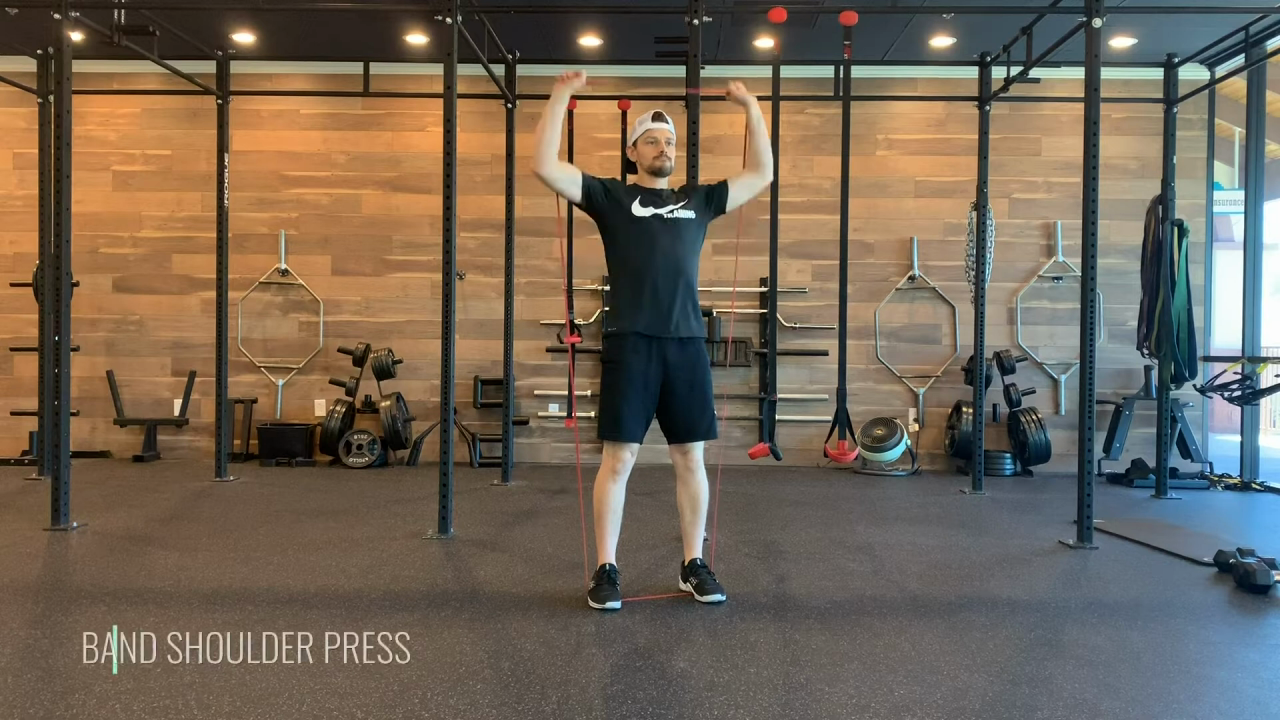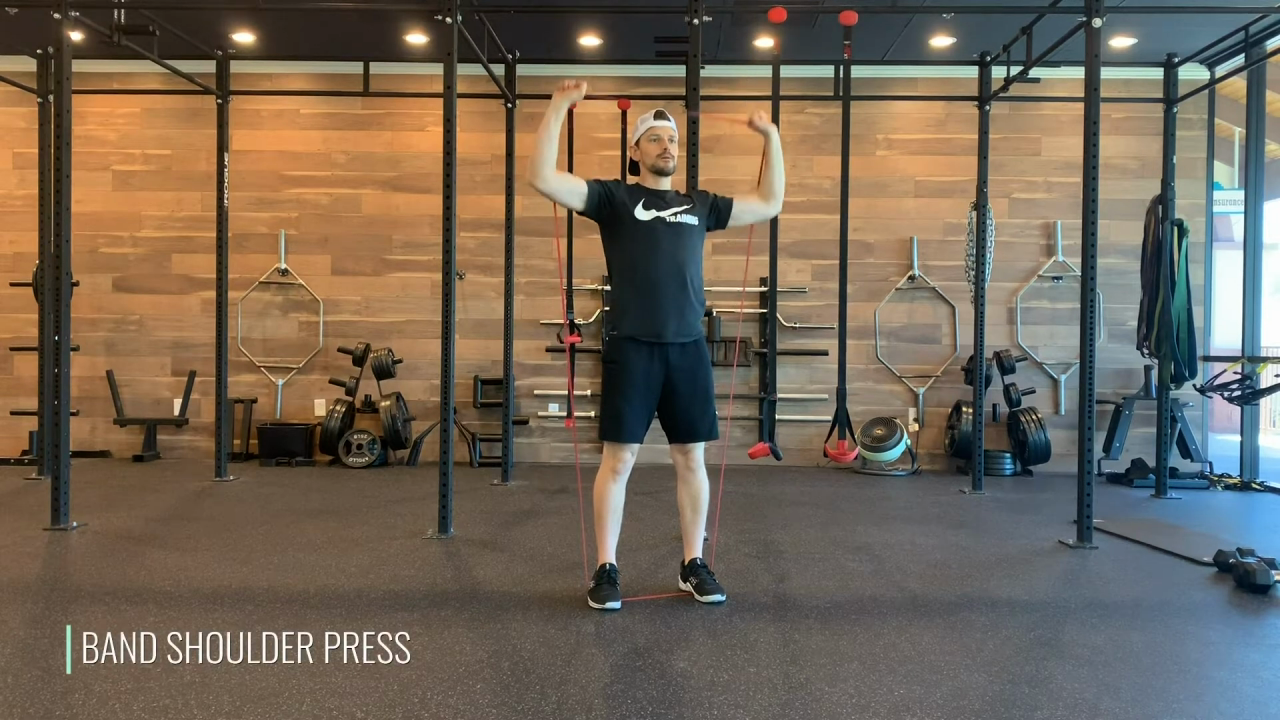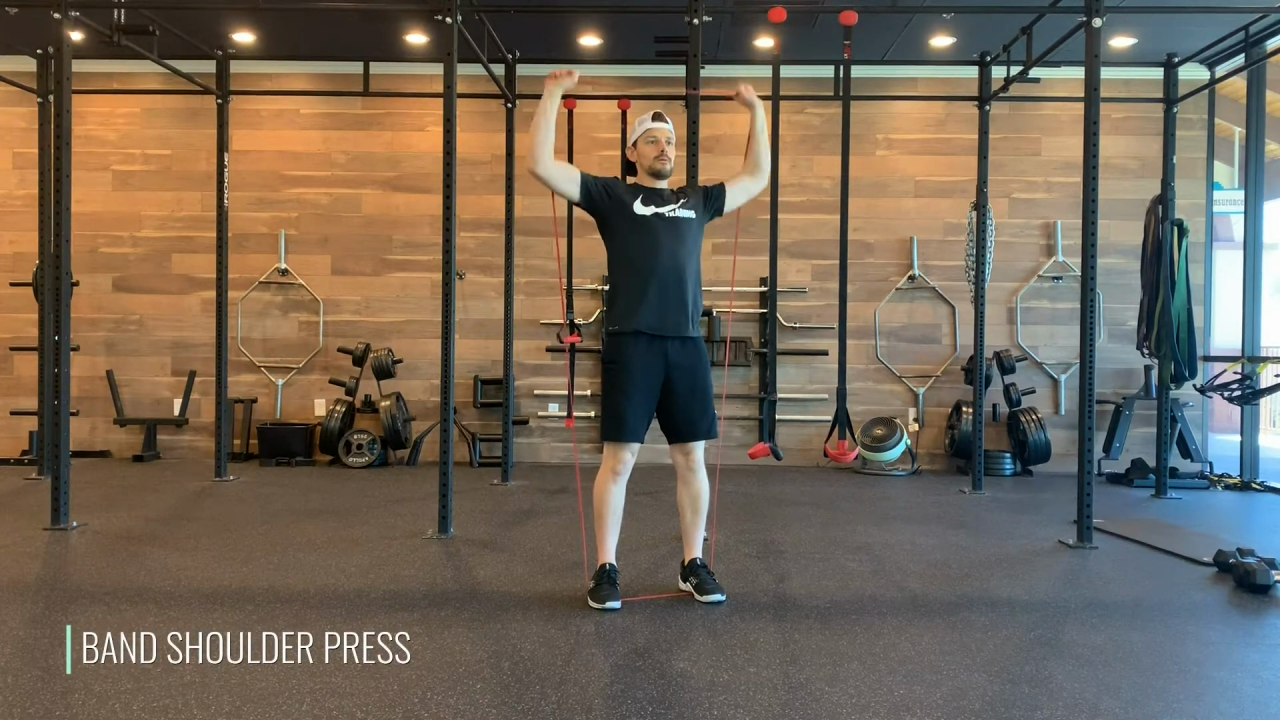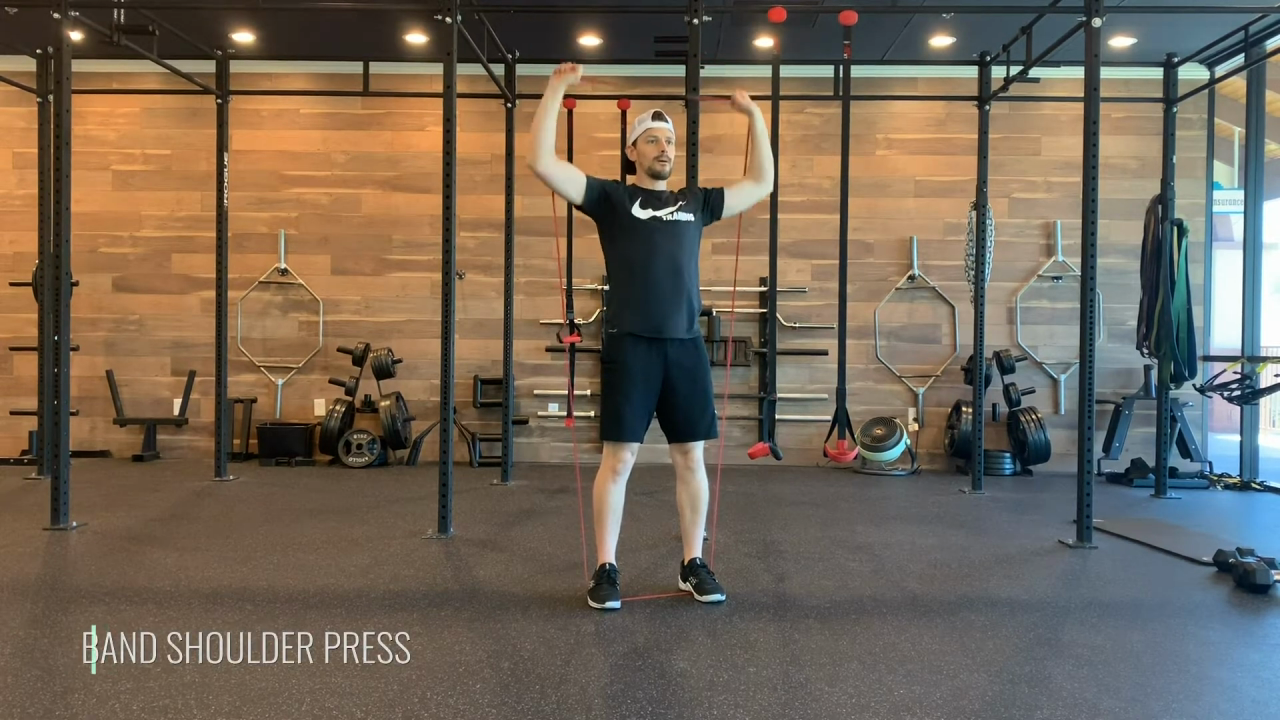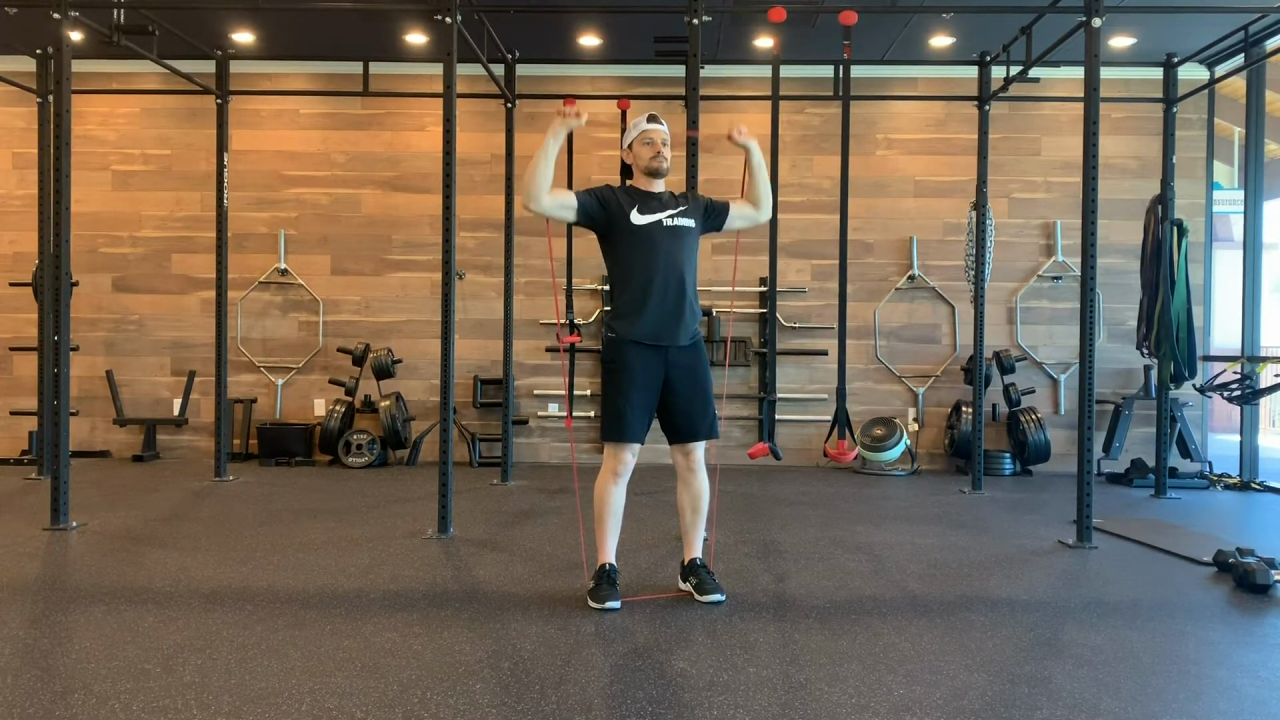
dt=1s
person 1, frame 1
left shoulder: (698, 201)
right shoulder: (611, 198)
left elbow: (759, 172)
right elbow: (546, 166)
left wrist: (751, 109)
right wrist: (560, 97)
left hip: (687, 344)
right hip: (631, 344)
left knee: (691, 457)
right knee: (618, 458)
left ankle: (694, 564)
right ankle: (605, 568)
person 1, frame 2
left shoulder: (698, 204)
right shoulder: (614, 196)
left elbow: (770, 203)
right elbow: (542, 179)
left wrist: (770, 137)
right wrist: (558, 106)
left hip: (688, 348)
right hip: (631, 347)
left knee: (690, 458)
right knee: (618, 458)
left ankle: (693, 564)
right ankle: (606, 570)
person 1, frame 3
left shoulder: (697, 202)
right shoulder: (612, 197)
left elbow: (757, 176)
right elbow: (542, 165)
left wrist: (756, 112)
right wrist: (553, 96)
left hip: (687, 344)
right hip: (631, 343)
left knee: (692, 457)
right knee: (618, 459)
left ankle: (693, 563)
right ankle: (605, 568)
person 1, frame 4
left shoulder: (694, 201)
right shoulder: (611, 197)
left elbow: (760, 186)
right elbow: (540, 163)
left wrist: (755, 118)
right wrist: (555, 90)
left hip: (685, 346)
right hip: (630, 346)
left knee: (690, 457)
right knee: (618, 459)
left ankle: (693, 564)
right ankle: (606, 569)
person 1, frame 5
left shoulder: (694, 206)
right shoulder: (609, 204)
left elbow: (760, 211)
right elbow: (535, 199)
left wrist: (752, 148)
right wrist: (557, 132)
left hip: (686, 347)
right hip: (630, 347)
left knee: (691, 458)
right knee: (619, 459)
left ankle: (693, 564)
right ankle: (605, 570)
